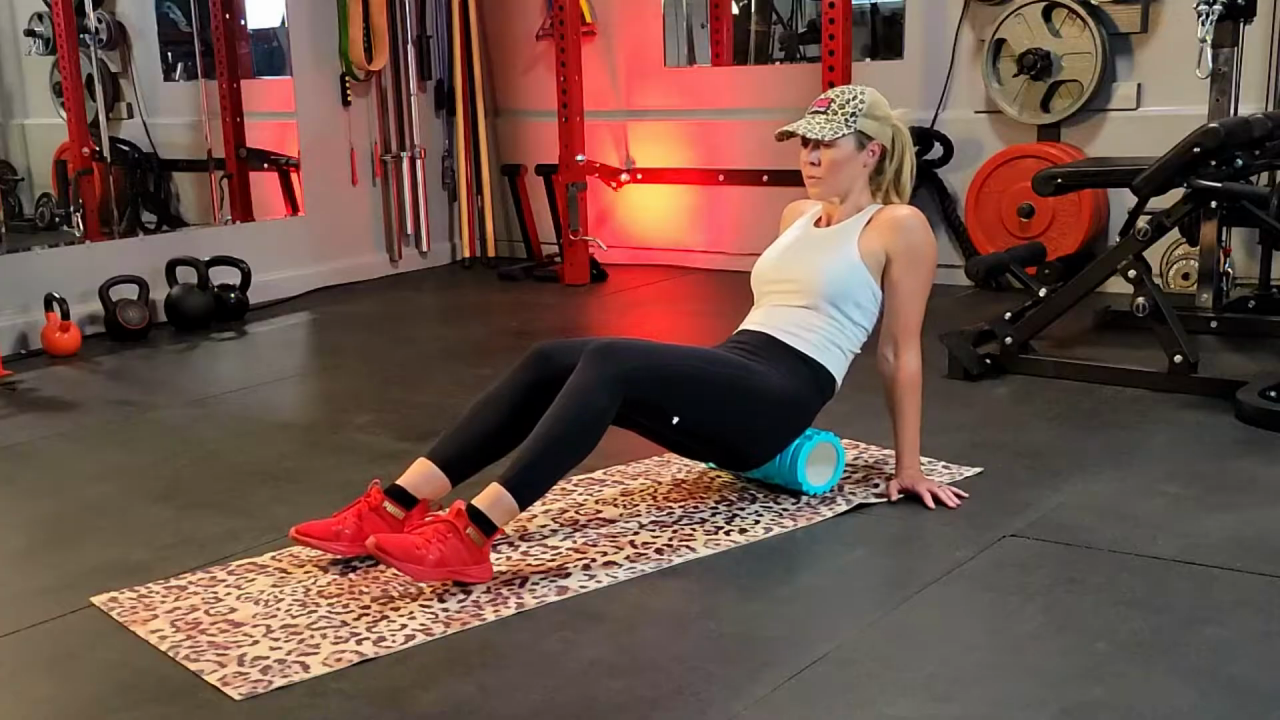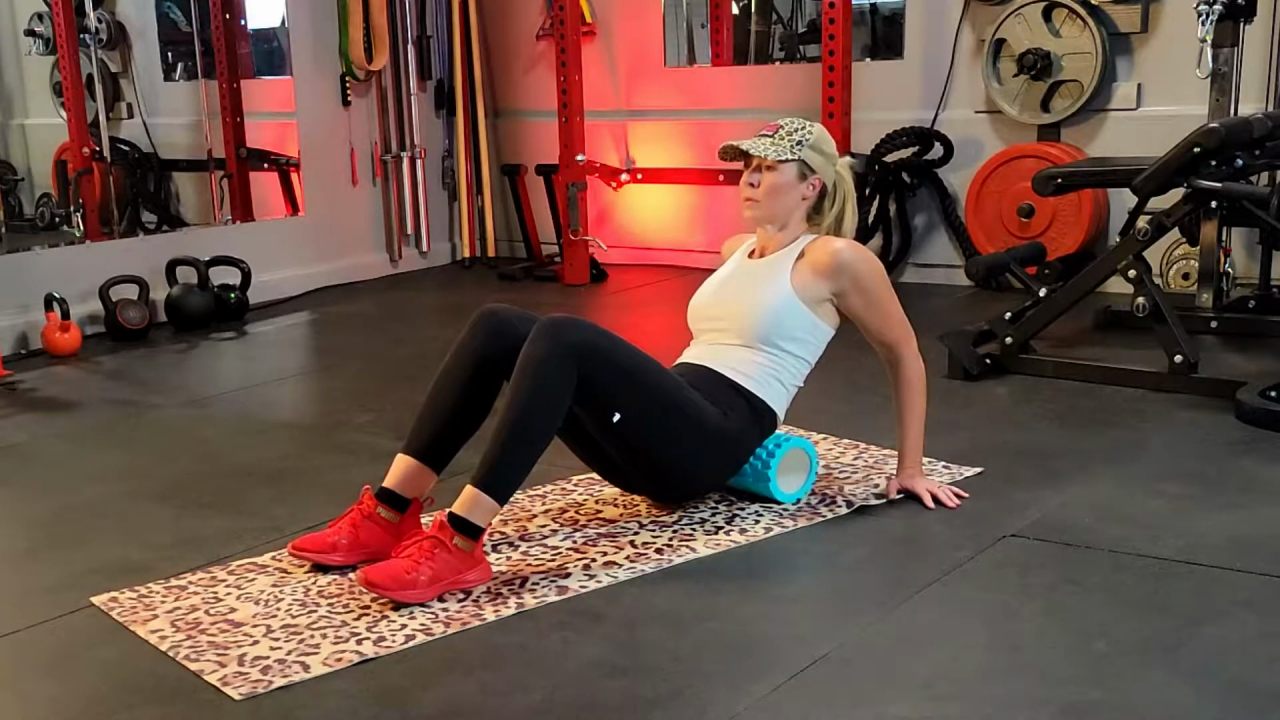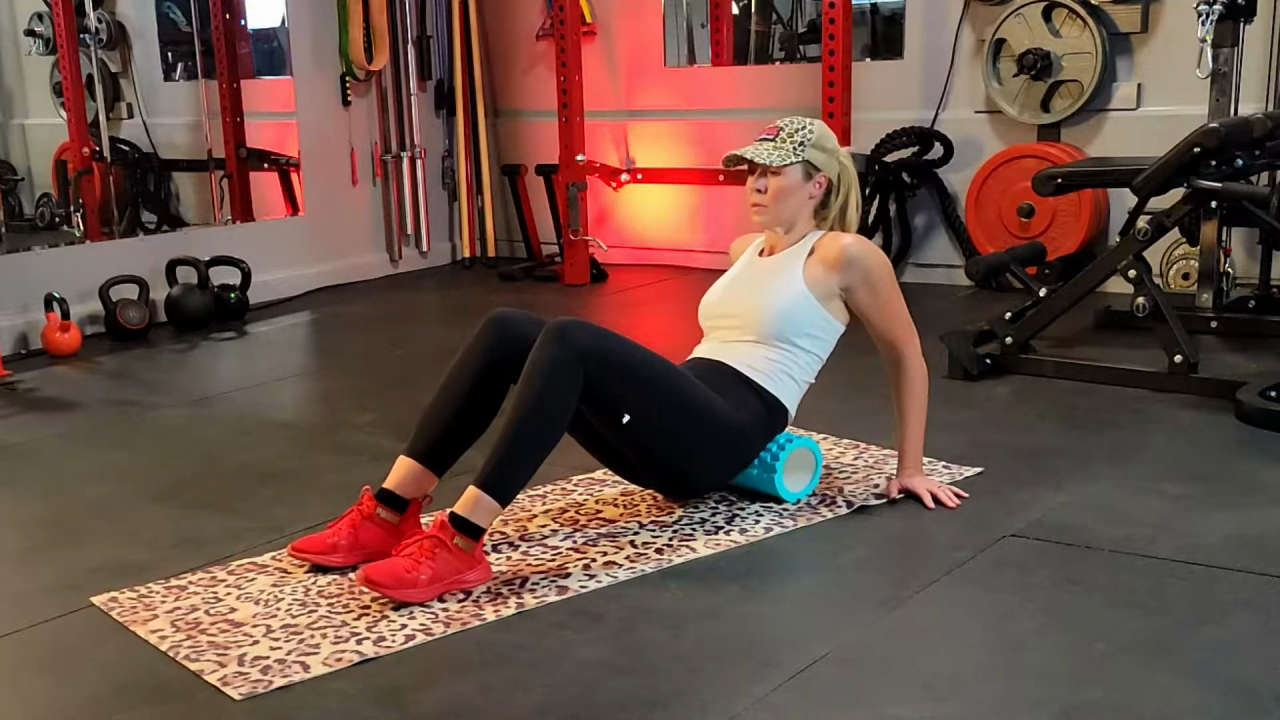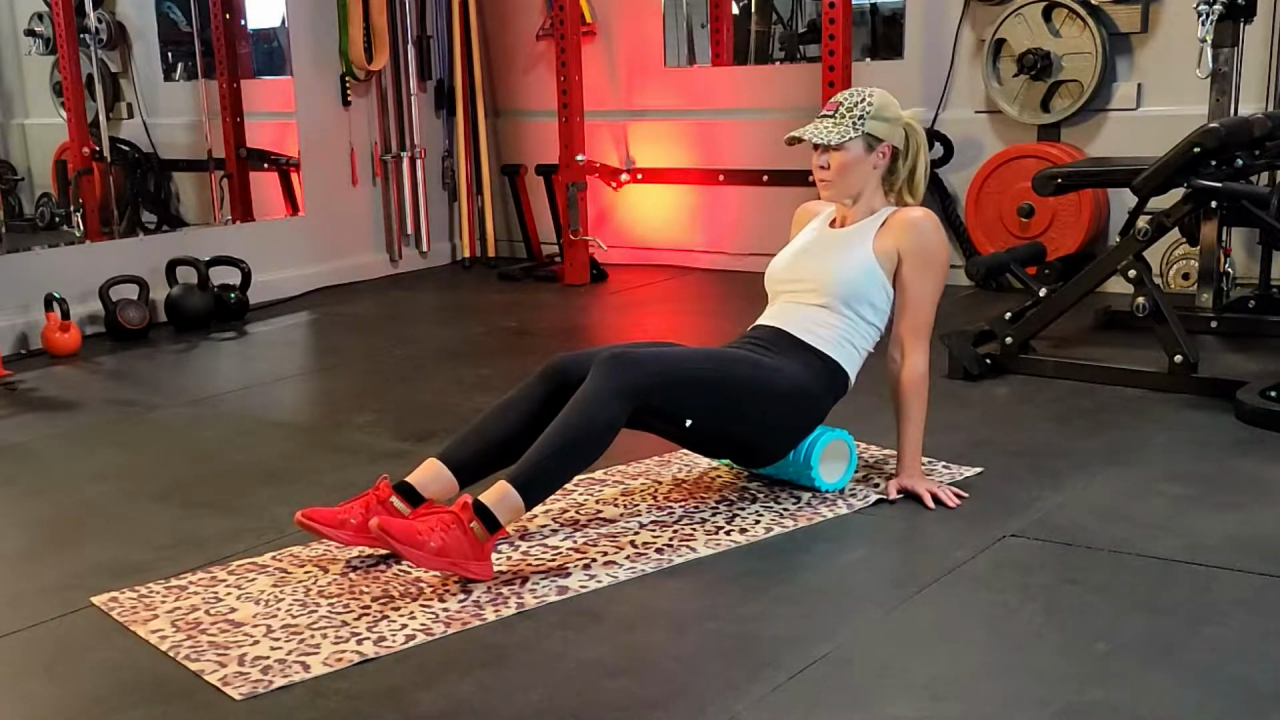
dt=1s
person 1, frame 1
left shoulder: (900, 227)
right shoulder: (798, 216)
left elbow: (901, 354)
left wrist: (909, 467)
left hip: (776, 400)
right hip: (727, 375)
left knee: (610, 365)
right knee: (547, 363)
left ankle: (471, 535)
right ankle: (395, 509)
person 1, frame 2
left shoulder: (835, 260)
right shoulder: (737, 251)
left elbow: (904, 355)
left wrist: (911, 468)
left hip: (713, 439)
right hip: (659, 428)
left knee: (560, 336)
right knee: (496, 326)
left ankle: (459, 544)
right ankle: (389, 513)
person 1, frame 3
left shoulder: (844, 254)
right shoulder: (745, 250)
left elbow: (907, 356)
left wrist: (911, 467)
left hip: (723, 435)
right hip: (670, 419)
left knee: (569, 341)
right knee: (506, 330)
left ankle: (459, 544)
right ankle: (389, 514)
person 1, frame 4
left shoulder: (913, 228)
right shoulder: (811, 216)
left elbow: (911, 352)
left wrist: (910, 467)
left hip: (790, 396)
right hip: (741, 369)
left knee: (623, 372)
right knee: (563, 375)
left ankle: (474, 530)
right ankle: (401, 504)
